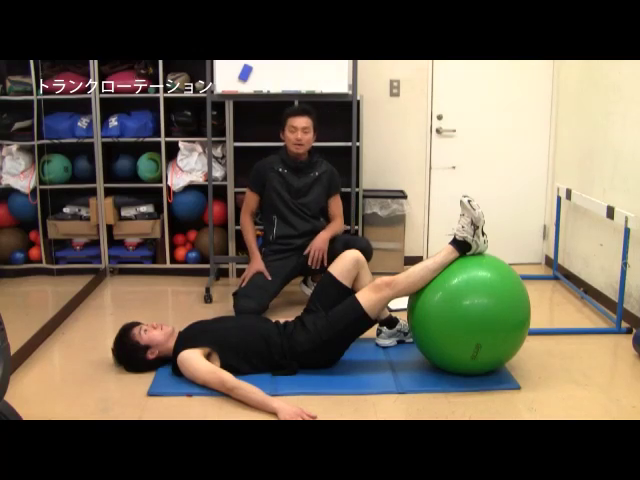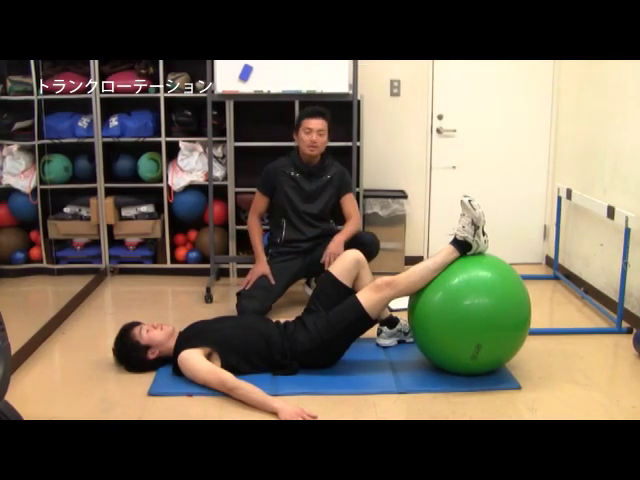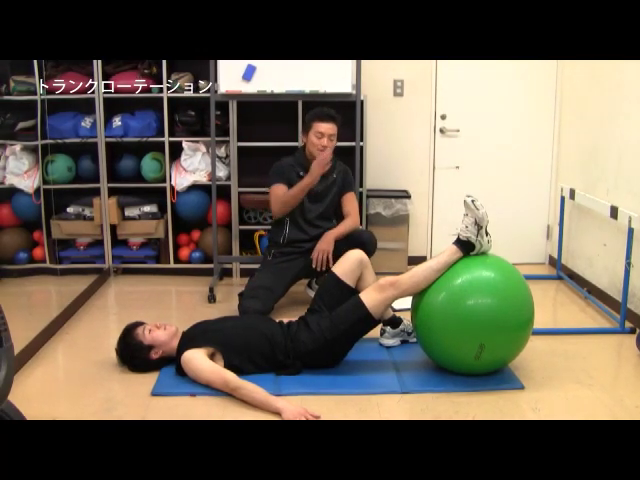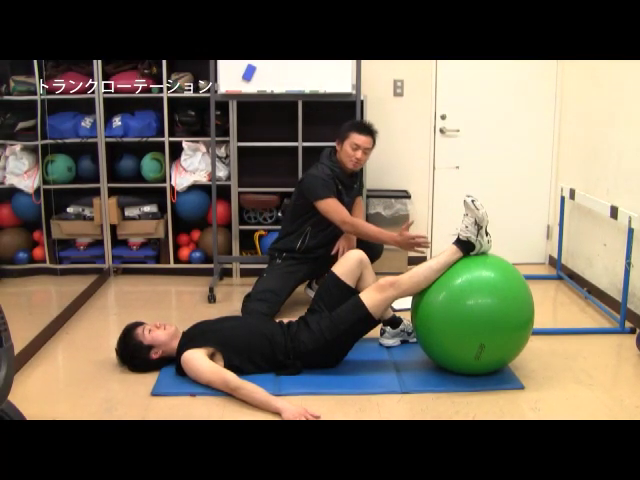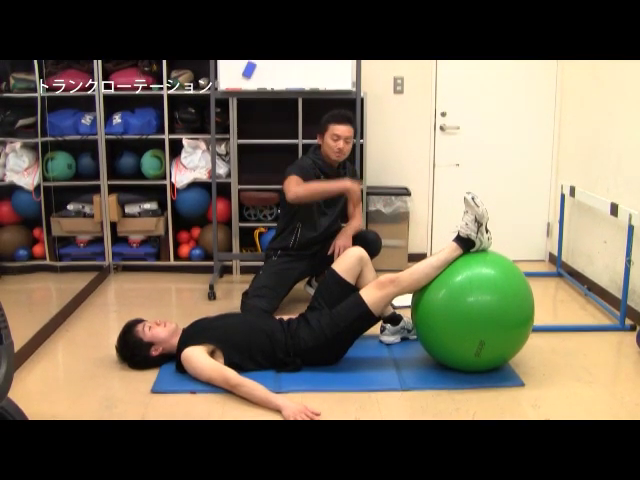
dt=1s
person 1, frame 1
left shoulder: (190, 333)
right shoulder: (186, 359)
right elbow: (228, 383)
right wrist: (277, 406)
left hip: (297, 327)
right hip: (305, 348)
left knee: (354, 257)
right knee: (384, 285)
right ankle: (461, 245)
person 1, frame 2
left shoulder: (191, 333)
right shoulder: (187, 358)
right elbow: (228, 382)
right wrist: (277, 406)
left hip: (298, 327)
right hip: (306, 348)
left knee: (354, 257)
right knee: (384, 285)
right ankle: (462, 245)
person 1, frame 3
left shoulder: (194, 333)
right shoulder: (190, 358)
right elbow: (231, 382)
right wrist: (281, 406)
left hip: (301, 327)
right hip: (309, 348)
left knee: (357, 257)
right knee: (388, 286)
right ankle: (465, 244)
person 1, frame 4
left shoulder: (194, 333)
right shoulder: (190, 358)
right elbow: (231, 382)
right wrist: (282, 406)
left hip: (301, 327)
right hip: (309, 348)
left knee: (357, 257)
right knee: (388, 286)
right ankle: (464, 244)
person 1, frame 5
left shoulder: (194, 330)
right shoulder: (190, 355)
right elbow: (231, 379)
right wrist: (282, 403)
left hip: (302, 324)
right hip: (309, 345)
left knee: (357, 254)
right knee: (387, 282)
left ankle: (393, 324)
right ankle: (465, 242)
person 2, frame 1
left shoulder: (326, 172)
right shoulder: (265, 168)
left elbow: (338, 221)
right elbow: (246, 215)
left wrist: (325, 236)
right wrist: (255, 257)
left hip: (315, 246)
right hip: (278, 251)
left knee: (362, 248)
right knee: (246, 308)
left ankle: (316, 280)
person 2, frame 2
left shoulder: (337, 173)
right shoulder: (276, 171)
left elbow: (354, 219)
right elbow: (254, 216)
left wrist: (339, 239)
right wrist: (261, 260)
left hip: (321, 248)
right hip: (283, 253)
left knee: (369, 243)
right knee: (249, 309)
person 2, frame 3
left shoulder: (341, 172)
right shoulder: (284, 168)
left elbow: (353, 218)
right elbow: (278, 209)
left wrist: (330, 236)
right wrist: (312, 178)
left hip: (322, 247)
right hip: (286, 251)
left knee: (366, 240)
right knee: (250, 309)
left ankle: (323, 283)
person 2, frame 4
left shoulder: (354, 174)
right shoulder: (318, 177)
left elbow: (356, 217)
right elbow: (346, 223)
left wrist: (350, 235)
right wrist: (395, 239)
left hip: (327, 249)
right hip: (293, 255)
left knee: (372, 247)
right knee: (255, 313)
left ankle: (322, 283)
person 2, frame 5
left shoulder: (348, 170)
right shoulder: (303, 168)
left elbow: (356, 217)
right elbow: (293, 193)
left wrist: (347, 232)
right wrist: (343, 186)
left hip: (326, 242)
right hip: (290, 252)
left knee: (371, 242)
right knee: (253, 310)
